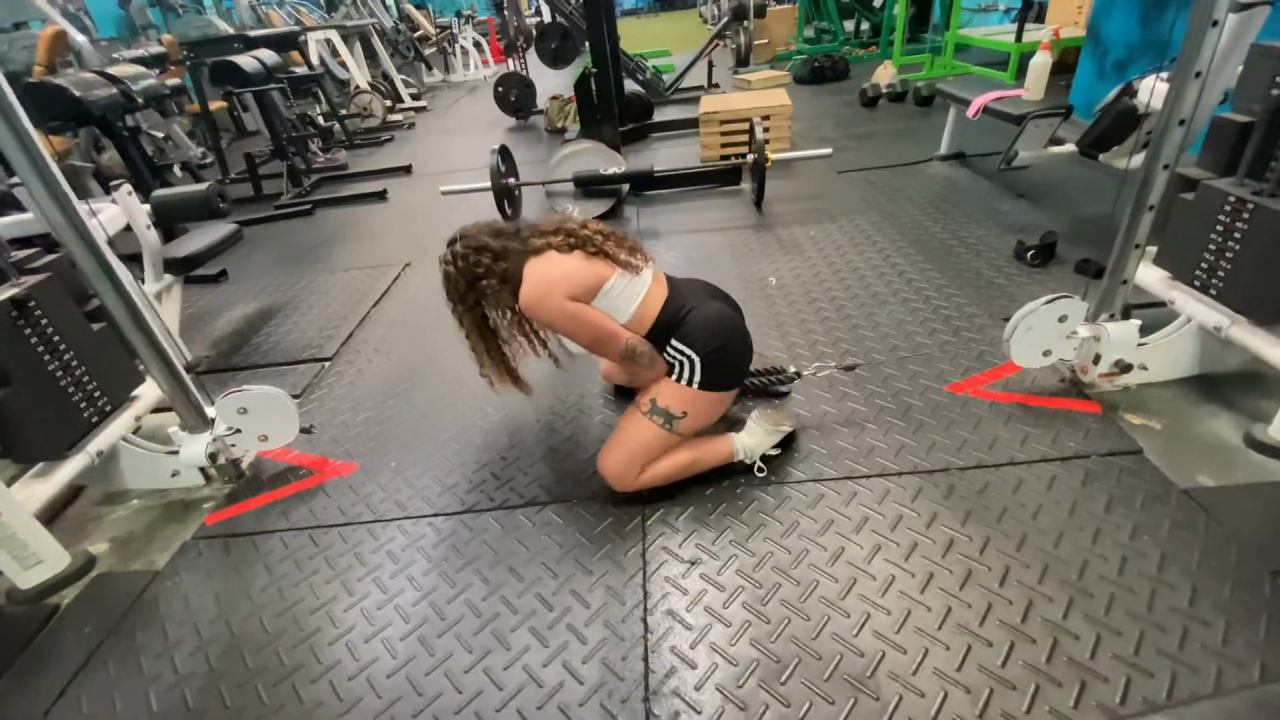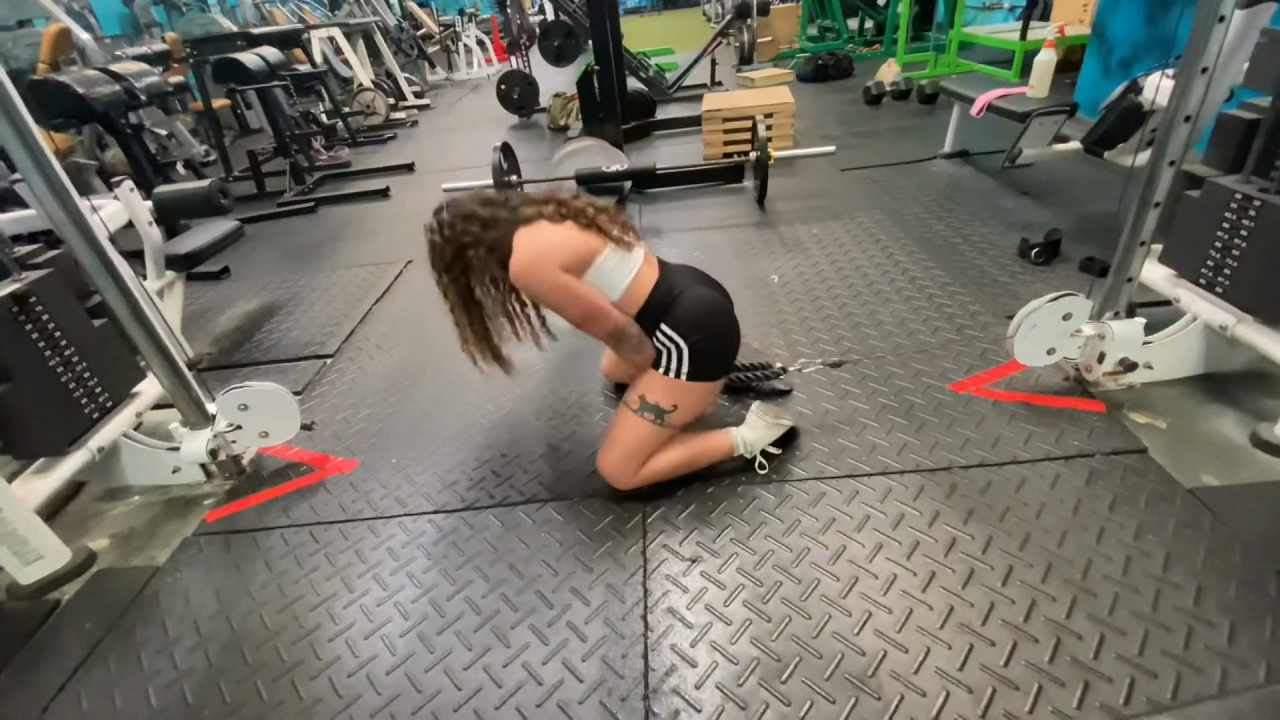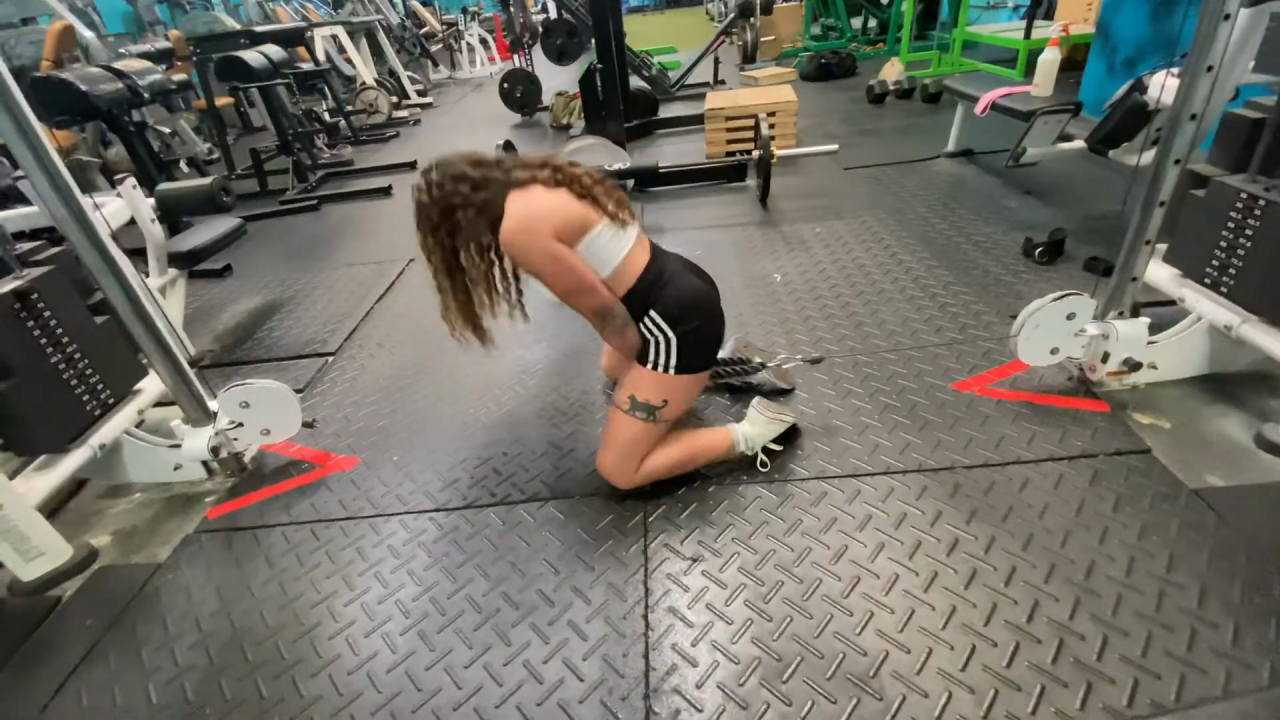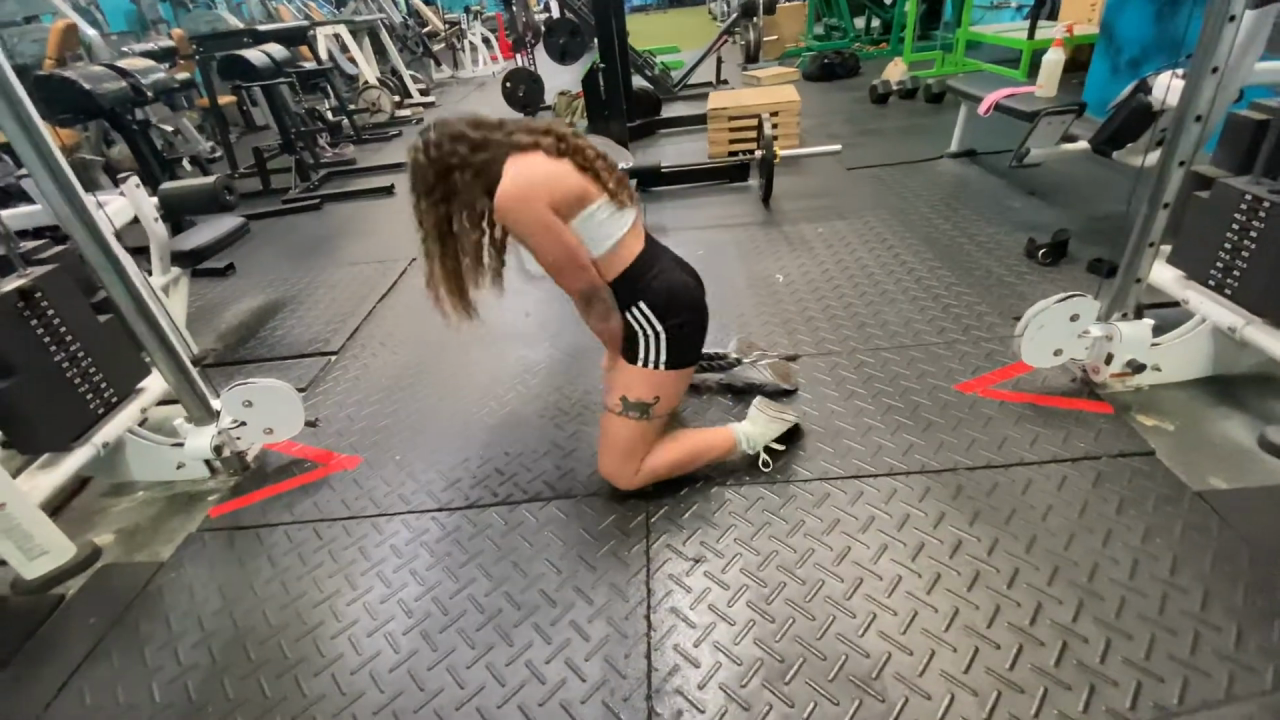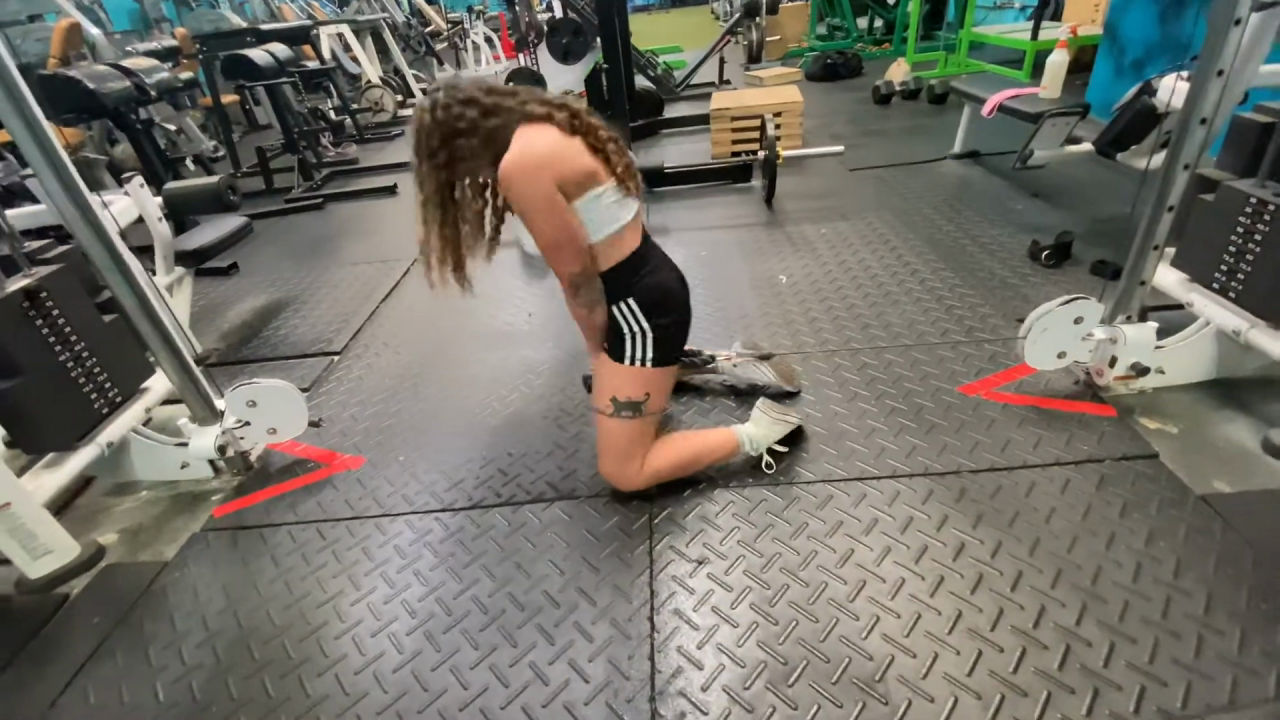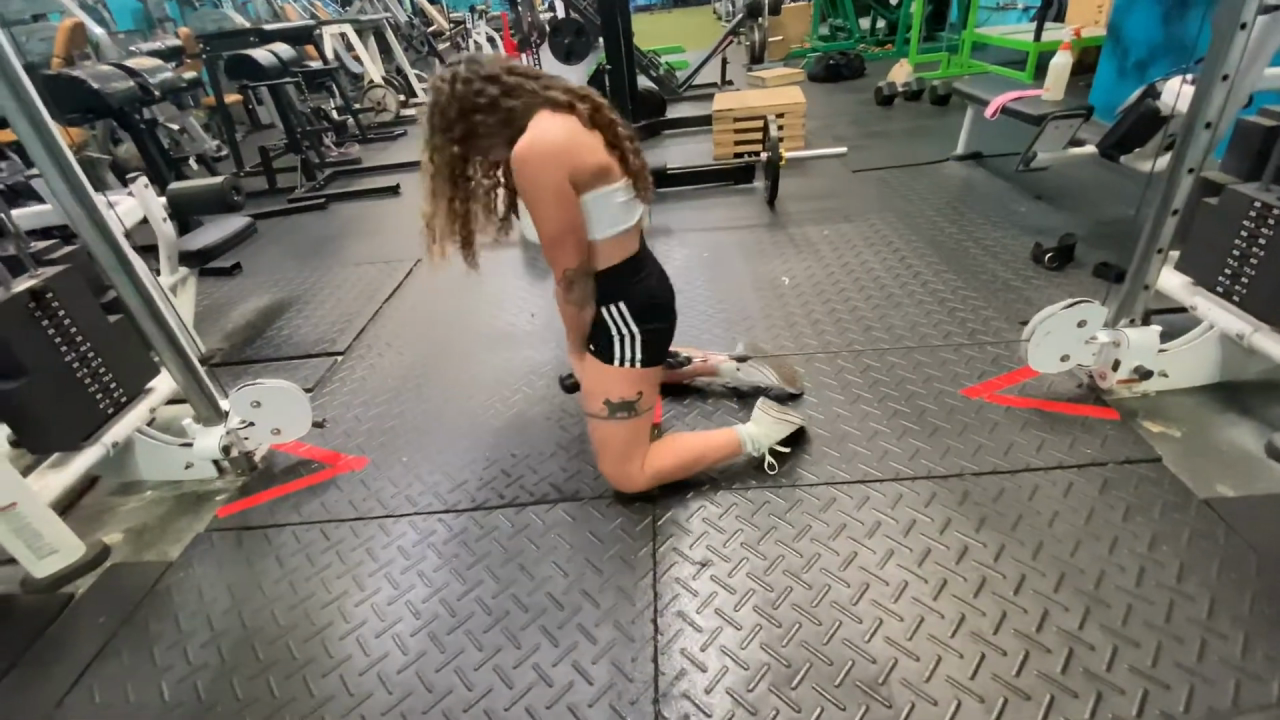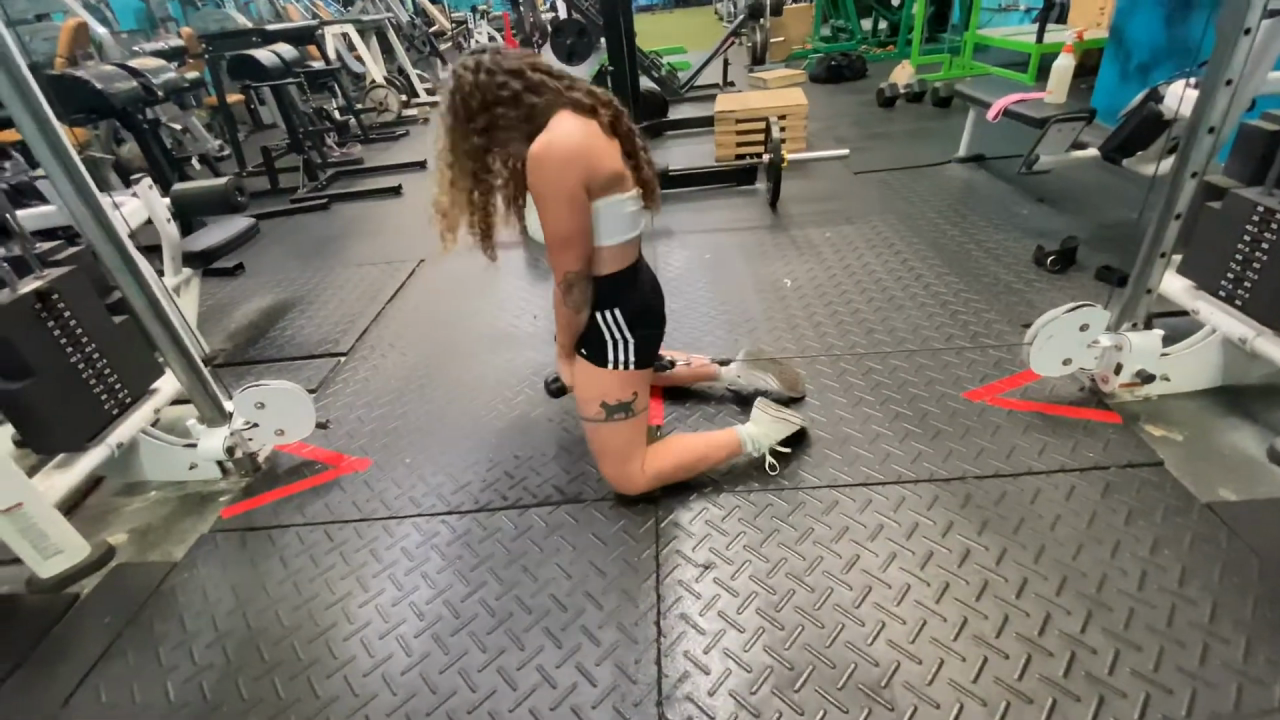
dt=0.1s
person 1, frame 1
left shoulder: (538, 291)
right shoulder: (551, 238)
left elbow: (627, 350)
left wrist: (668, 387)
left hip: (707, 347)
right hip: (705, 307)
left knee: (618, 471)
right knee: (612, 372)
left ankle: (747, 442)
right ankle: (727, 386)
person 1, frame 2
left shoulder: (527, 265)
right shoulder: (540, 215)
left elbow: (616, 331)
left wrist: (661, 379)
left hip: (696, 335)
right hip: (694, 295)
left knee: (618, 469)
right knee: (615, 370)
left ankle: (746, 436)
right ankle: (715, 378)
person 1, frame 3
left shoulder: (520, 225)
right shoulder: (536, 182)
left elbow: (600, 309)
left wrist: (636, 361)
left hip: (676, 319)
right hip: (679, 286)
left knee: (618, 468)
right knee: (617, 377)
left ankle: (746, 433)
person 1, frame 4
left shoulder: (514, 195)
right shoulder: (534, 154)
left elbow: (586, 290)
left wrist: (617, 352)
left hip: (659, 312)
right hip: (668, 282)
left knee: (619, 469)
right knee: (616, 376)
left ankle: (748, 432)
person 1, frame 5
left shoulder: (521, 163)
right shoulder: (545, 127)
left elbow: (575, 275)
left wrist: (598, 346)
left hip: (640, 305)
right hip: (648, 280)
left knee: (623, 471)
right knee: (630, 375)
left ankle: (752, 434)
person 1, frame 6
left shoulder: (535, 150)
right shoulder: (563, 113)
left elbow: (570, 271)
left wrist: (577, 348)
left hip: (623, 308)
right hip: (638, 284)
left knee: (625, 474)
right knee: (632, 369)
left ankle: (753, 434)
right ankle: (729, 366)
person 1, frame 7
left shoulder: (552, 149)
right shoulder: (579, 115)
left elbow: (571, 274)
left wrist: (565, 352)
left hip: (612, 312)
right hip: (626, 291)
left knee: (627, 476)
right knee: (636, 369)
left ankle: (754, 433)
right ankle: (731, 373)
